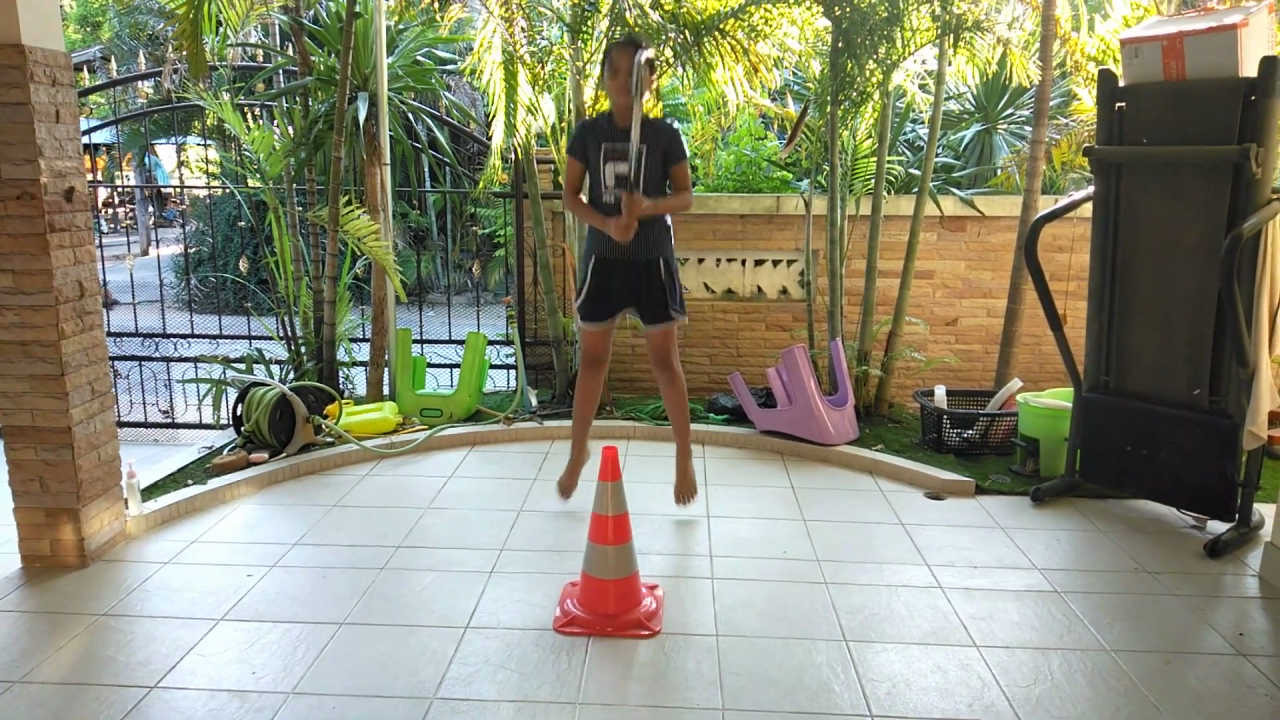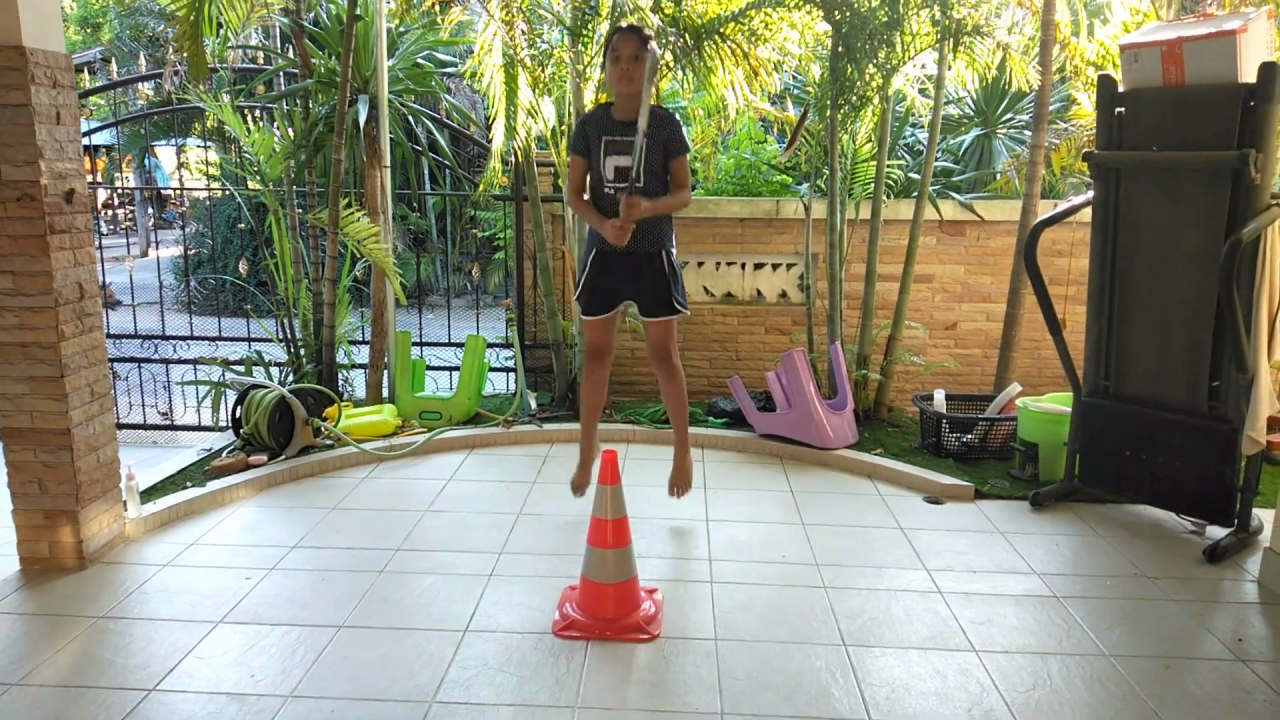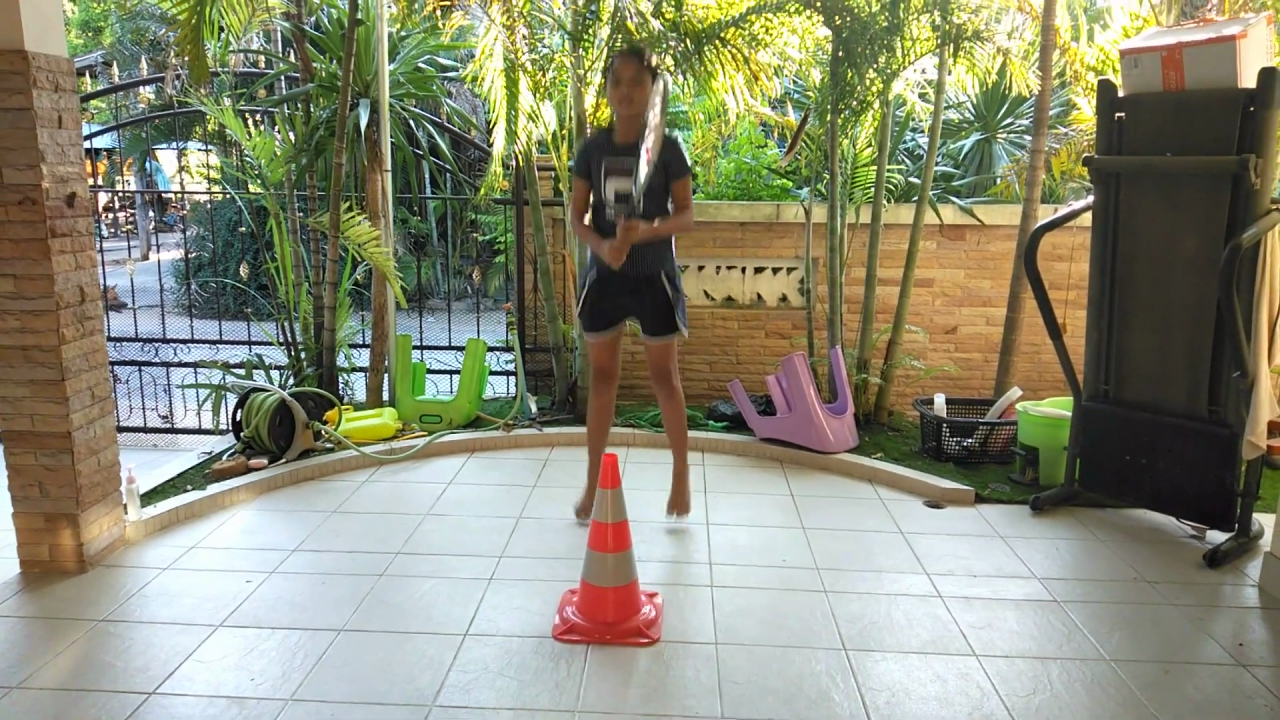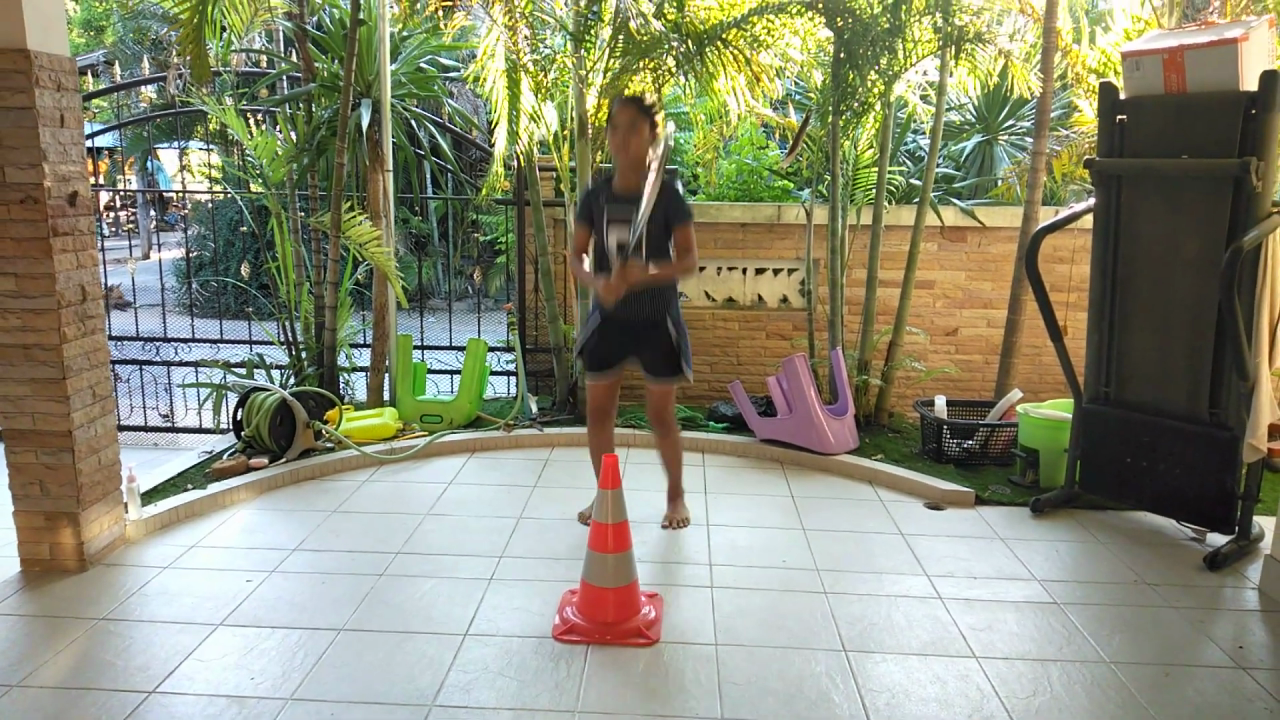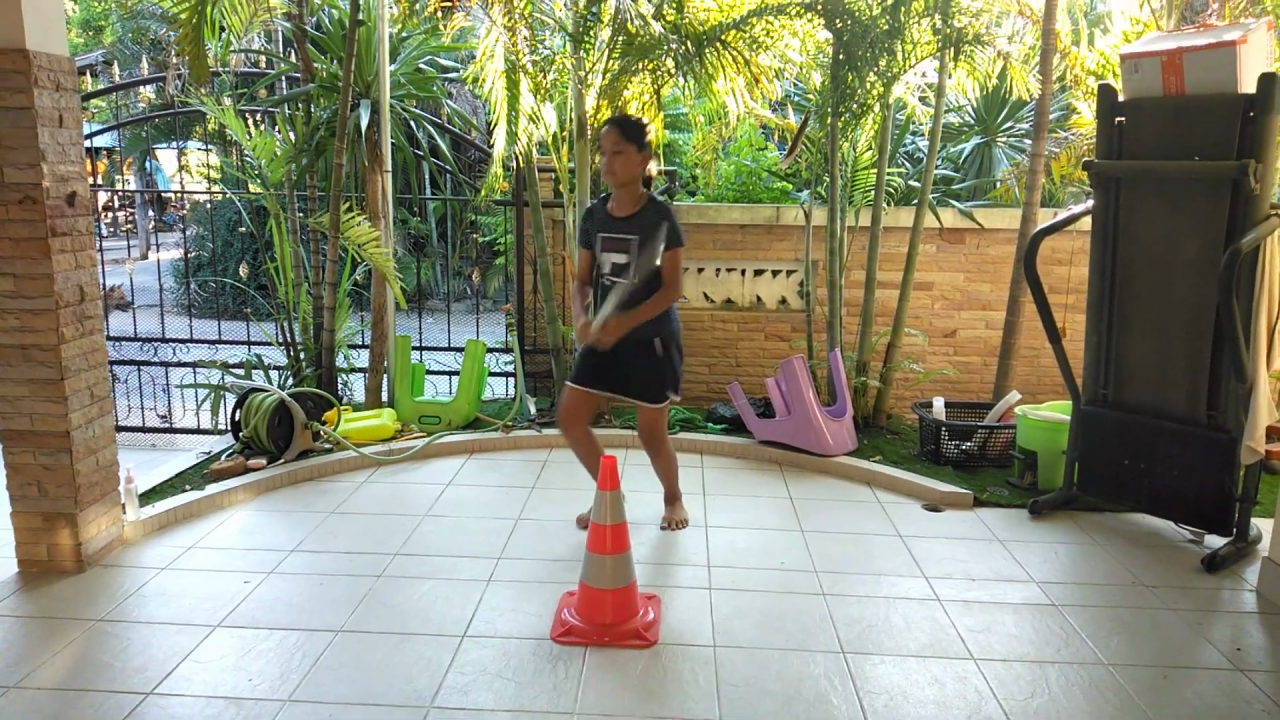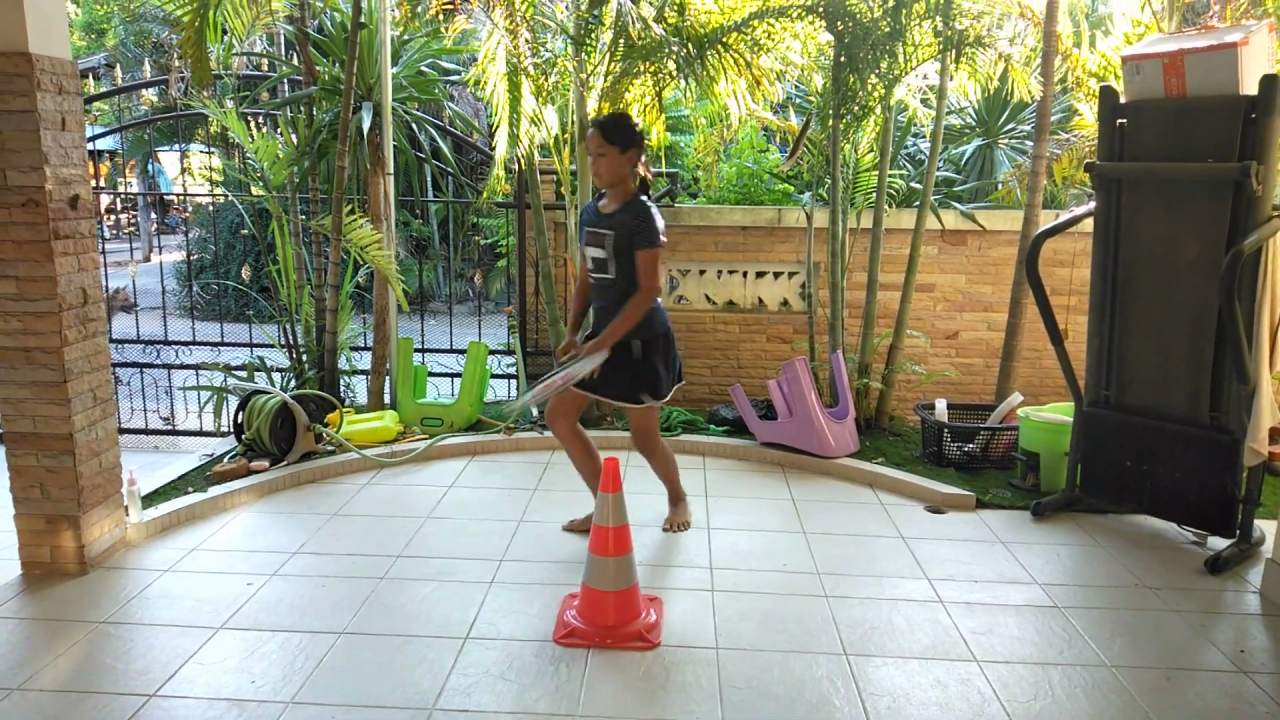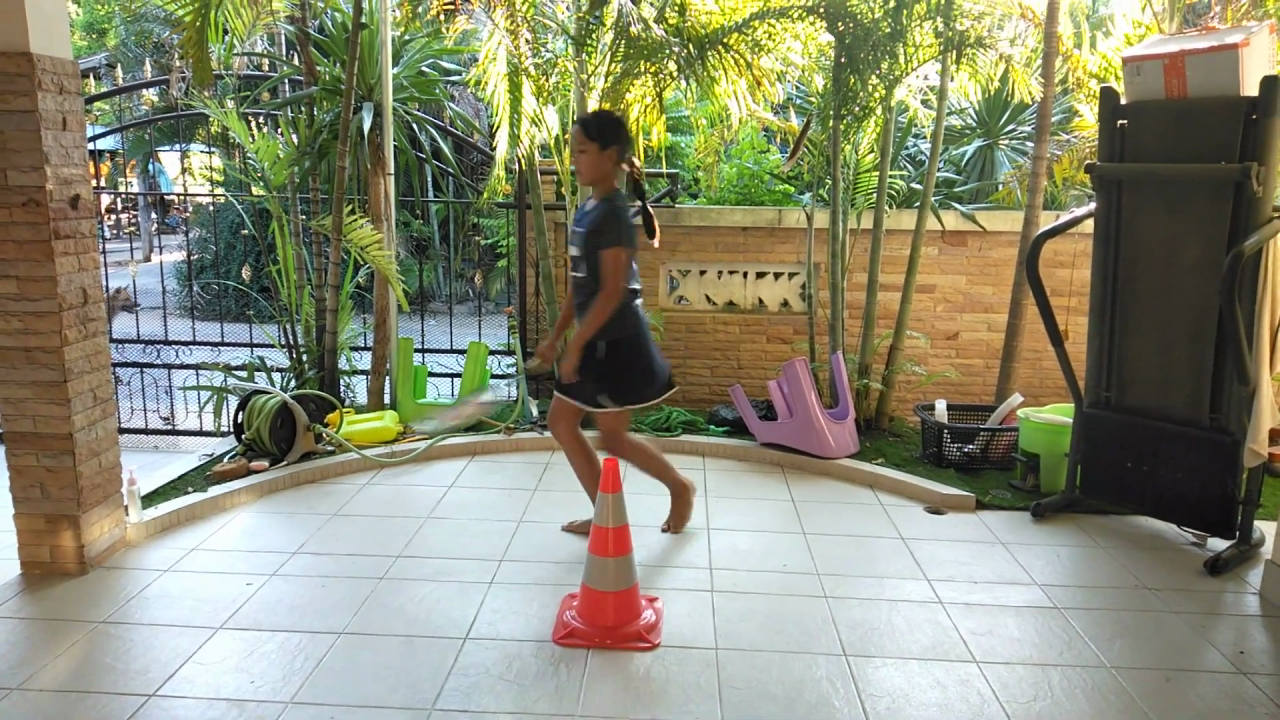
dt=0.1s
person 1, frame 1
left shoulder: (665, 134)
right shoulder: (588, 132)
left elbow: (685, 195)
right elbow: (570, 195)
left wrist: (649, 207)
right wrist: (606, 223)
left hip: (652, 260)
right hip: (603, 258)
left knee: (664, 360)
right knee: (592, 358)
left ankle: (684, 455)
right ankle: (578, 452)
person 1, frame 2
left shoulder: (666, 125)
right shoulder: (589, 125)
left elbow: (684, 192)
right elbow: (574, 193)
left wrist: (647, 208)
right wrist: (603, 225)
left hip: (653, 253)
right hip: (603, 252)
left knee: (663, 355)
right knee: (597, 351)
left ankle: (682, 448)
right ankle: (588, 447)
person 1, frame 3
left shoulder: (667, 148)
right shoulder: (592, 148)
left elbow: (685, 214)
right elbow: (578, 213)
left wrist: (645, 229)
right wrist: (600, 245)
left hip: (653, 275)
right hip: (605, 275)
left knee: (663, 374)
right knee: (603, 372)
left ankle: (680, 473)
right ankle: (597, 474)
person 1, frame 4
left shoulder: (668, 195)
right shoulder: (596, 195)
left elbow: (687, 261)
right elbow: (577, 255)
left wrist: (643, 276)
right wrist: (596, 283)
left hip: (657, 318)
right hip: (610, 317)
left knee: (660, 416)
right knee: (598, 411)
left ankle: (675, 495)
person 1, frame 5
left shoulder: (660, 217)
right shoulder: (592, 216)
left elbow: (674, 287)
right elbow: (582, 278)
left wrist: (623, 322)
right wrist: (582, 319)
left hip: (651, 340)
right hip: (610, 337)
left knee: (651, 435)
right knee: (571, 417)
left ankle: (673, 498)
person 1, frame 6
left shoulder: (641, 214)
right shoulder: (591, 212)
left elbow: (649, 290)
left wrist: (604, 340)
right wrist: (574, 334)
left hip: (641, 339)
right hip: (602, 337)
left knee: (644, 436)
right knee: (558, 415)
left ankle: (677, 498)
person 1, frame 7
left shoulder: (612, 212)
right shoulder: (591, 210)
left elbow: (613, 290)
left wrist: (575, 344)
right wrist: (558, 333)
left hip: (615, 340)
right hip: (599, 338)
left knee: (615, 439)
right knee: (560, 424)
left ankle: (679, 488)
